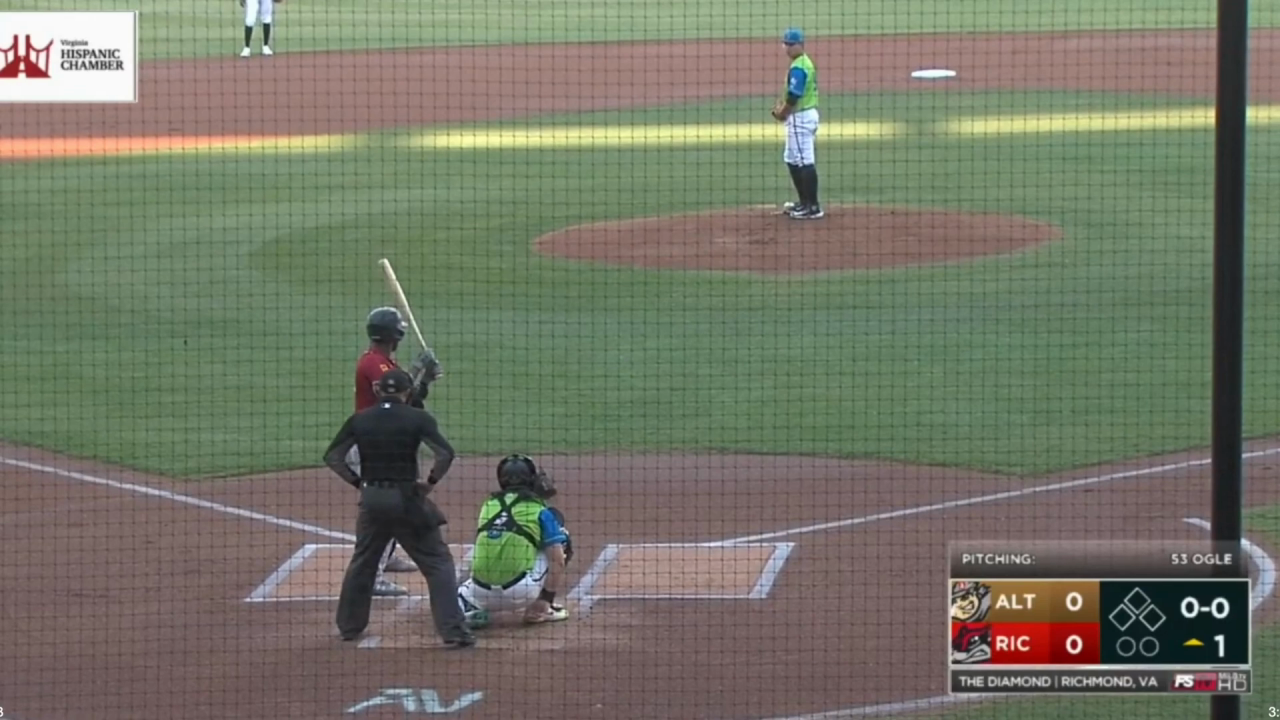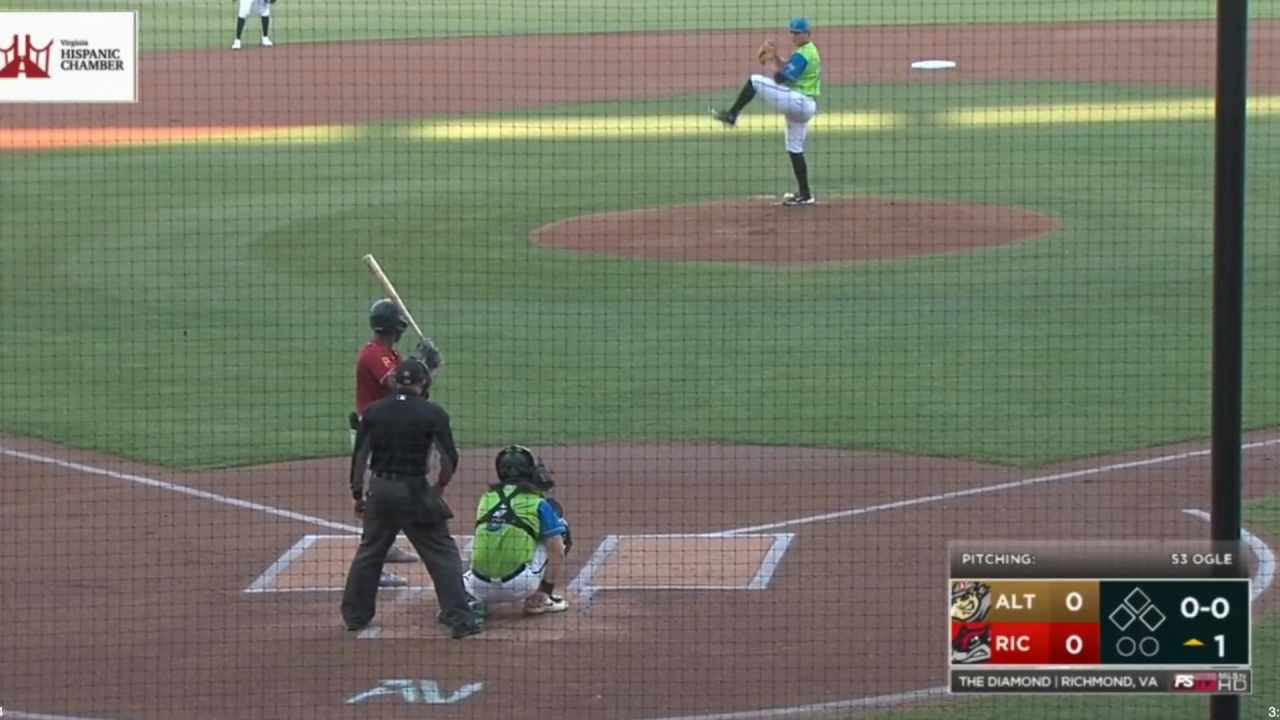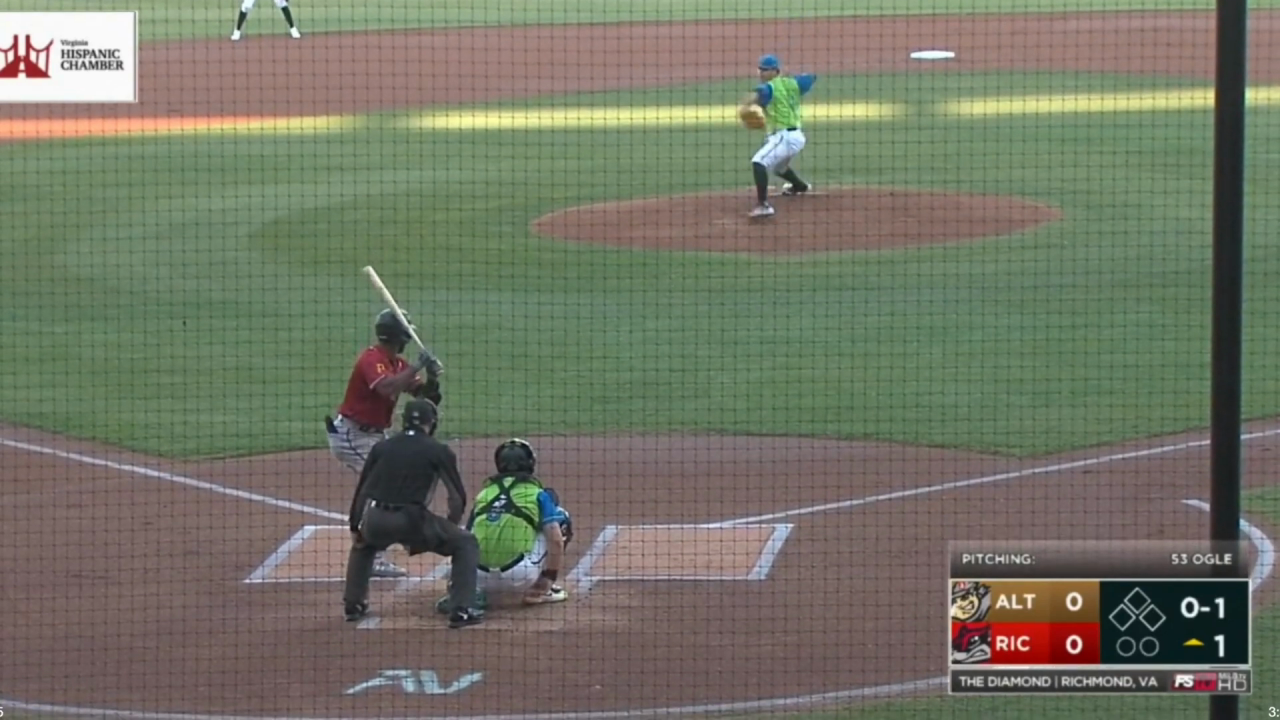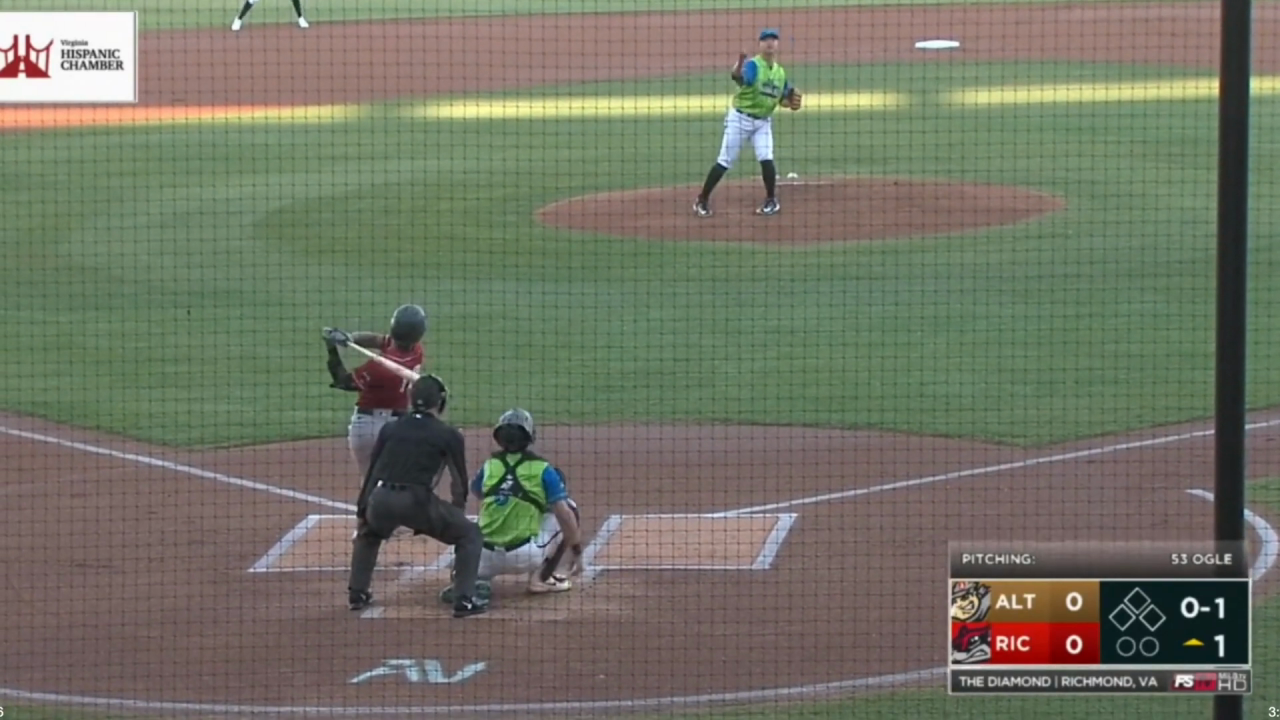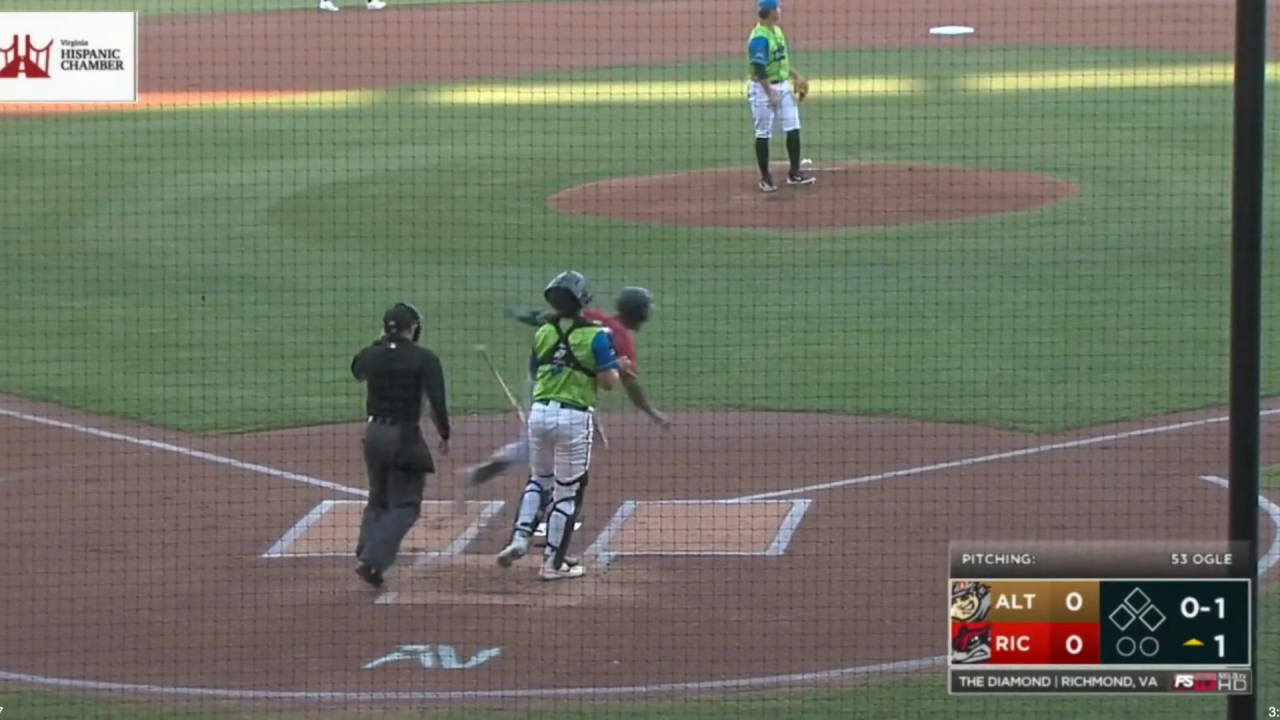
dt=1s
person 1, frame 1
left shoulder: (359, 420)
right shoulder: (418, 418)
left elbow: (332, 457)
right elbow: (446, 454)
left wrist: (358, 481)
right wrist: (430, 481)
left hip: (371, 498)
right hip: (406, 498)
left knee: (362, 563)
right knee: (437, 562)
left ankle: (349, 625)
right ankle: (453, 629)
person 1, frame 2
left shoulder: (373, 411)
right shoulder: (433, 412)
left elbow: (360, 456)
right elbow: (450, 459)
left wrist: (358, 494)
right wrist: (439, 487)
left hip: (379, 490)
right hip: (414, 490)
left knee: (368, 552)
right knee: (443, 554)
left ankle: (354, 616)
right ankle: (461, 620)
person 1, frame 3
left shoulder: (382, 447)
right shoulder: (439, 450)
left elbow: (362, 491)
right elbow: (458, 497)
left wrist: (355, 528)
right wrist: (450, 528)
left hip: (376, 520)
right hip: (412, 519)
left knee: (363, 544)
right knee: (466, 544)
left ankle: (353, 604)
right ankle: (461, 611)
person 1, frame 4
left shoulder: (390, 428)
right shoulder: (449, 434)
left elbow: (372, 472)
right elbow: (459, 483)
left wrist: (362, 512)
right wrist: (453, 514)
left hip: (381, 501)
right hip: (417, 501)
left knee: (368, 532)
right knee: (470, 534)
left ankle: (357, 594)
right ankle: (464, 600)
person 1, frame 5
left shoulder: (370, 355)
right shoulder: (425, 358)
left elbow: (358, 371)
right elbow: (437, 401)
left wrist: (382, 342)
right wrist: (444, 434)
left hip: (374, 433)
right hip: (404, 436)
left knee: (378, 502)
right knee: (405, 506)
left ankle: (367, 556)
right ankle: (372, 560)
person 2, frame 1
left shoulder: (385, 362)
right shoulder: (373, 363)
left elbow: (411, 399)
left wrist: (425, 377)
right wrist: (419, 370)
left ankle: (386, 556)
right ankle: (371, 577)
person 2, frame 2
left shoulder: (389, 353)
right shoulder: (374, 354)
right elbow: (399, 386)
left wrist: (427, 365)
right wrist: (418, 358)
left ankle: (386, 547)
person 2, frame 3
left shoulder: (398, 363)
right shoulder: (371, 359)
left elbow: (429, 397)
right elbow: (387, 388)
left wrist: (432, 377)
right wrist: (417, 366)
left hip: (373, 434)
right hip: (350, 436)
right ankle: (371, 559)
person 2, frame 4
left shoulder: (379, 367)
right shoulder: (417, 352)
left elbow: (344, 382)
right elbow: (376, 339)
left wrist: (332, 350)
right wrist: (348, 337)
left hip: (365, 424)
person 2, frame 5
left shoulder: (592, 316)
right shoulder: (626, 342)
left elbow: (552, 319)
right elbow: (631, 386)
left wrist: (527, 315)
right wrist: (654, 414)
left ankle: (503, 458)
person 3, frame 1
left shoulder: (488, 505)
right shoulder: (540, 511)
right elbow: (558, 561)
right wrist: (547, 599)
left hip: (481, 593)
right hip: (520, 592)
right knee: (560, 539)
left ankle: (465, 607)
right ankle: (542, 607)
person 3, frame 2
left shoulder: (486, 498)
right shoulder: (539, 503)
right elbow: (557, 552)
right wrist: (546, 590)
left hip: (482, 586)
right hip: (520, 585)
right knee: (560, 532)
right ankle: (540, 599)
person 3, frame 3
left shoulder: (484, 492)
right shoulder: (537, 493)
right elbow: (555, 540)
right wrist: (550, 577)
left hip: (481, 577)
right hip: (519, 576)
right knee: (561, 519)
right ankle: (538, 590)
person 3, frame 4
left shoulder: (488, 466)
right shoulder: (543, 469)
left elbow: (476, 490)
right elbow: (565, 516)
right wrist: (576, 551)
left hip: (486, 557)
right hip: (524, 556)
right knee: (568, 509)
right ankle: (543, 576)
person 3, frame 5
left shoulder: (542, 333)
right shoulder: (596, 336)
right elbow: (609, 382)
right wrist: (619, 368)
left hip: (540, 413)
right hip: (573, 418)
left knee: (539, 480)
right knee: (567, 492)
left ankle: (520, 539)
right ankle: (554, 563)
person 4, frame 1
left shoulder: (797, 68)
right shoulder: (806, 63)
left elbow: (794, 98)
left wrist: (781, 113)
right wrist: (783, 104)
left hip: (800, 118)
right hip: (808, 115)
left knee: (805, 162)
right knee: (793, 161)
left ankle: (813, 207)
right ankle: (804, 202)
person 4, frame 2
left shoulder: (801, 54)
right shoulder: (811, 51)
left elbow: (781, 78)
right elbow: (790, 70)
left wrist: (772, 62)
right wrist: (775, 59)
left hip: (797, 100)
right hip: (807, 105)
left knee: (755, 80)
right knee: (795, 149)
left ankle: (731, 115)
right ankle: (805, 194)
person 4, frame 3
left shoulder: (769, 86)
right shoulder: (792, 82)
left elbow: (758, 93)
right elbow: (811, 77)
left wrist: (746, 103)
left hip: (785, 138)
right hip: (794, 137)
left knee: (759, 163)
right knee: (779, 166)
left ankle: (763, 205)
right ankle: (800, 186)
person 4, frame 4
left shoulder: (781, 72)
right shoulder: (752, 65)
left elbow: (783, 100)
right elbow: (738, 77)
left wrist: (792, 101)
right wrist: (739, 65)
left hip: (762, 121)
right hip: (740, 118)
left knee: (767, 160)
right knee: (725, 161)
left ankle: (771, 200)
right ankle: (702, 200)
person 4, frame 5
left shoulder: (777, 31)
right shoulder: (759, 38)
right elbow: (759, 70)
left wrist: (796, 76)
right wrist: (771, 93)
left hip: (783, 86)
right hip: (763, 89)
left knee: (793, 128)
right knee: (763, 133)
left ankle: (794, 173)
right ankle: (765, 177)
